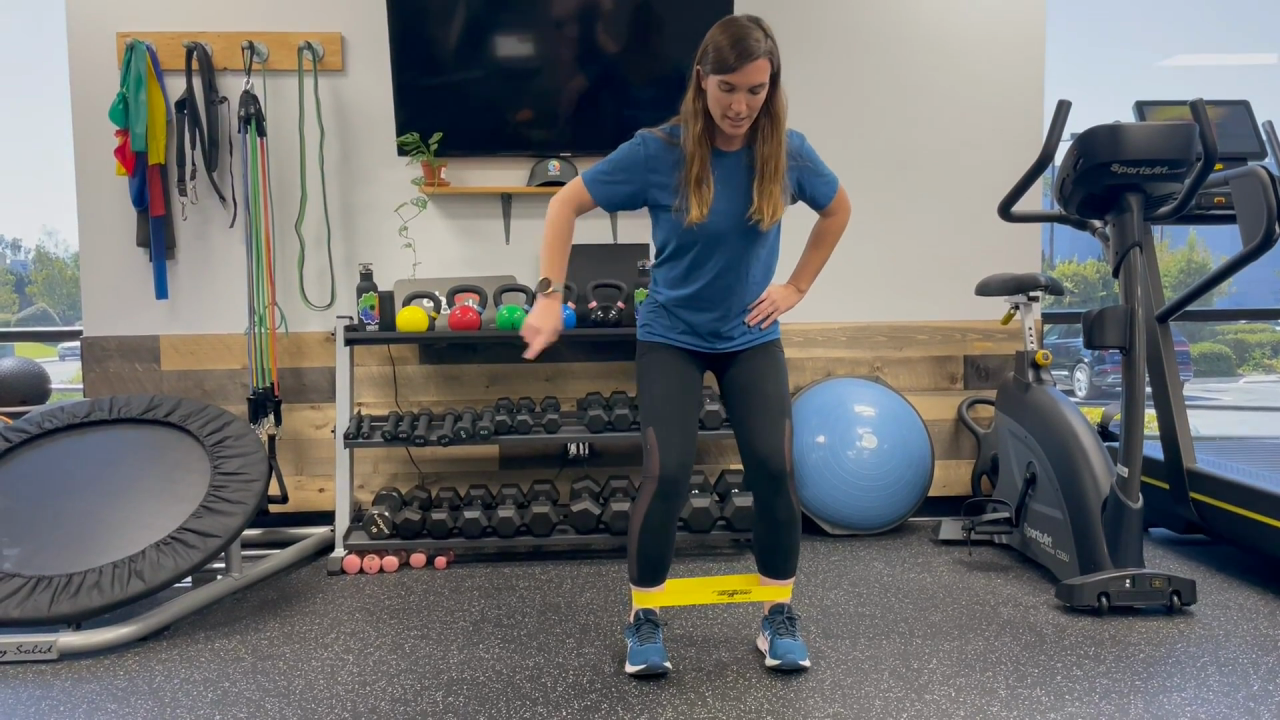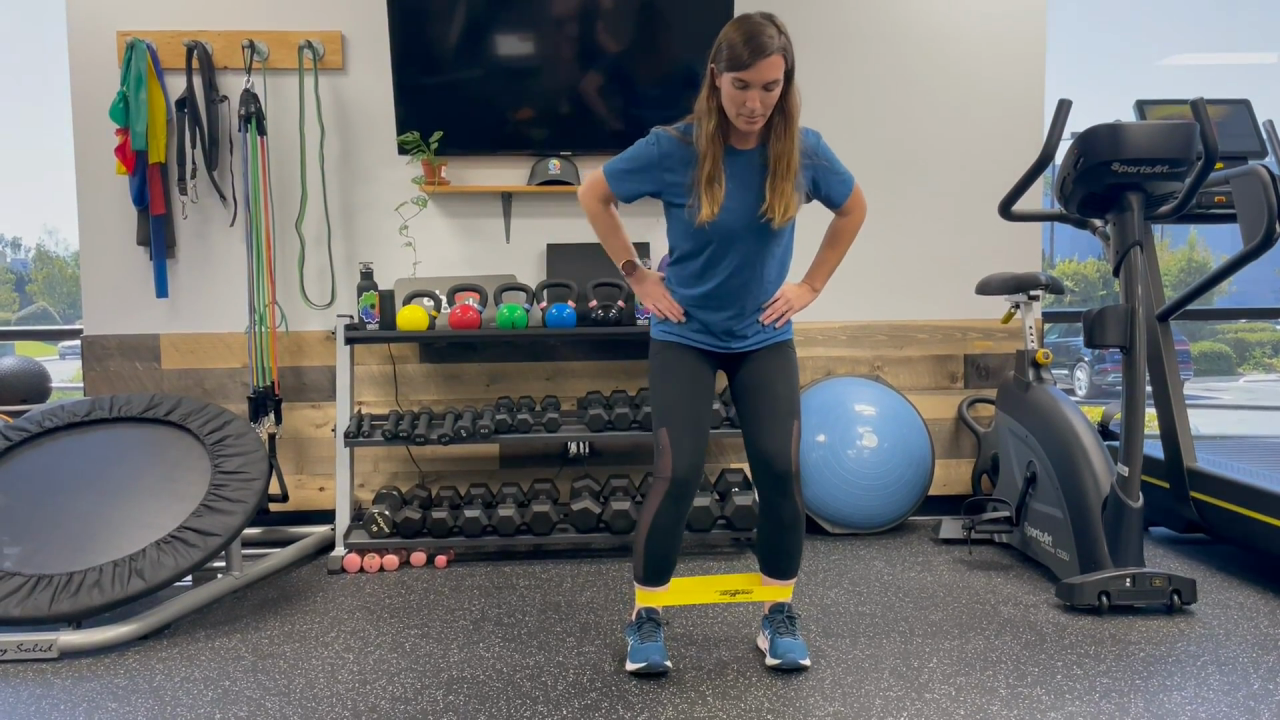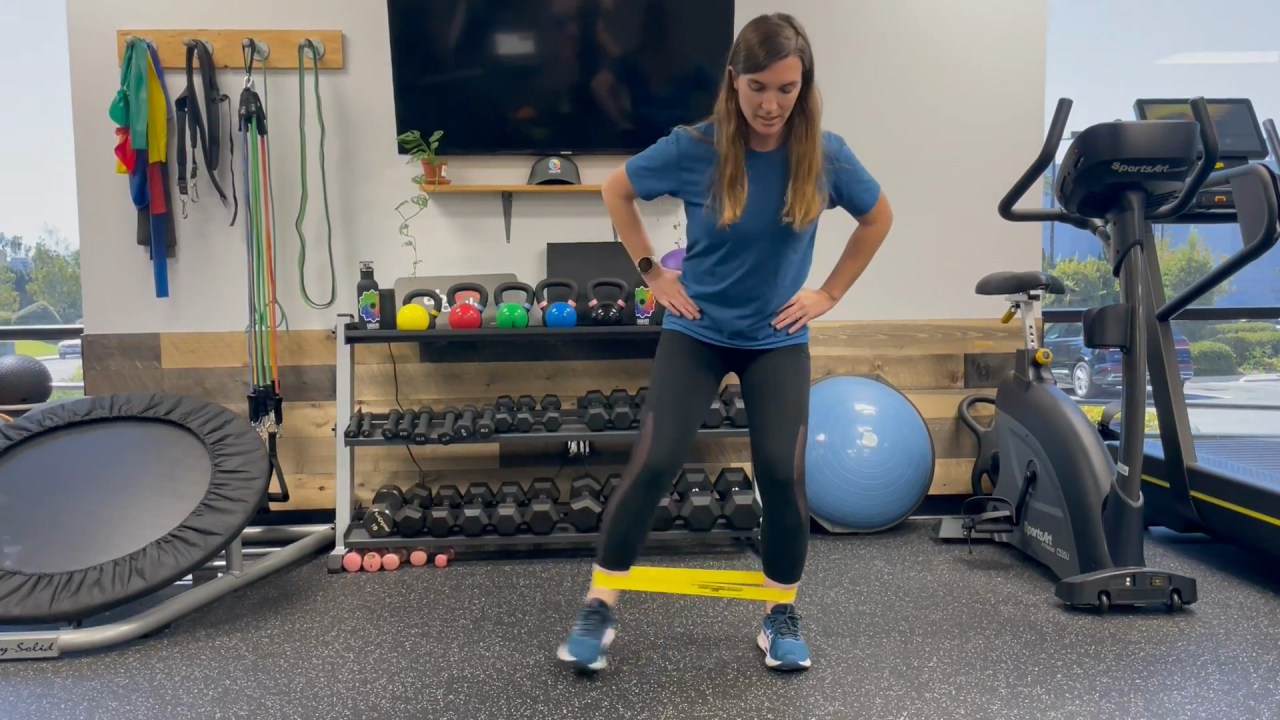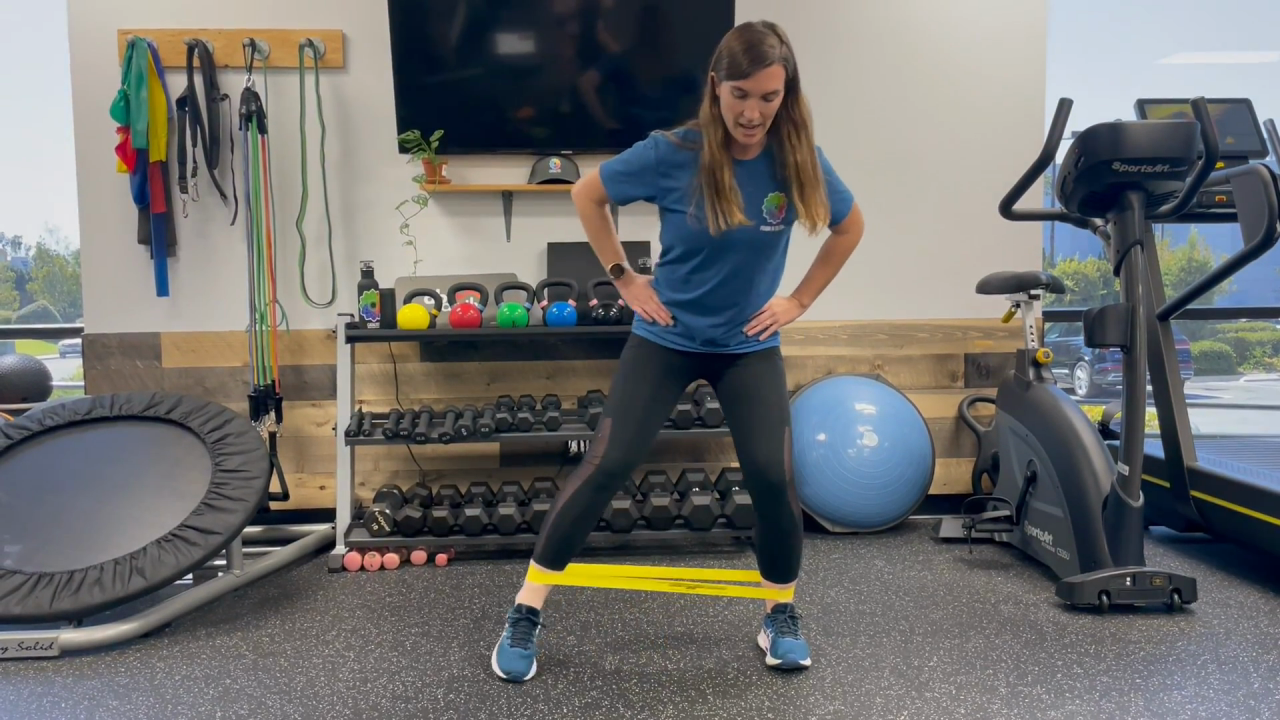
dt=0.3s
person 1, frame 1
left shoulder: (788, 152)
right shoulder: (657, 152)
left elbow: (837, 210)
right elbow: (566, 205)
left wrist: (796, 286)
right wrist: (550, 296)
left hip: (751, 336)
right hip: (669, 336)
left knee: (774, 470)
right knee: (667, 474)
left ankle: (780, 616)
right ankle: (644, 619)
person 1, frame 2
left shoulder: (804, 151)
right shoulder: (674, 149)
left elbow: (853, 209)
right elbow: (592, 194)
left wrist: (811, 284)
right wrist: (636, 276)
left hip: (764, 337)
right hip: (685, 335)
left knee: (780, 471)
right knee: (679, 474)
left ankle: (779, 614)
right ankle: (646, 616)
person 1, frame 3
left shoulder: (825, 155)
right shoulder: (694, 149)
left elbow: (878, 219)
right elbow: (616, 190)
left wrist: (828, 292)
right wrist: (651, 271)
left hip: (778, 339)
right hip: (695, 330)
left knee: (783, 475)
right knee: (653, 463)
left ankle: (780, 615)
right ankle: (600, 607)
person 1, frame 4
left shoulder: (801, 164)
right shoulder: (672, 154)
left elbow: (850, 227)
right elbow: (587, 195)
left wrist: (799, 299)
right wrist: (623, 278)
left hip: (749, 346)
right hip: (664, 338)
left knee: (772, 478)
right knee: (607, 465)
left ankle: (781, 615)
right ankle: (526, 608)
